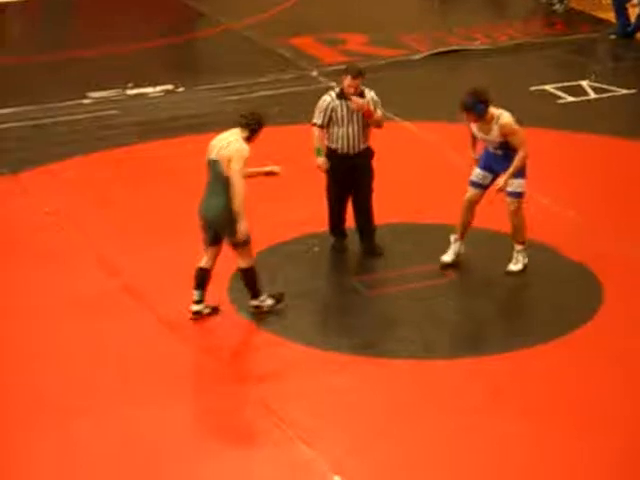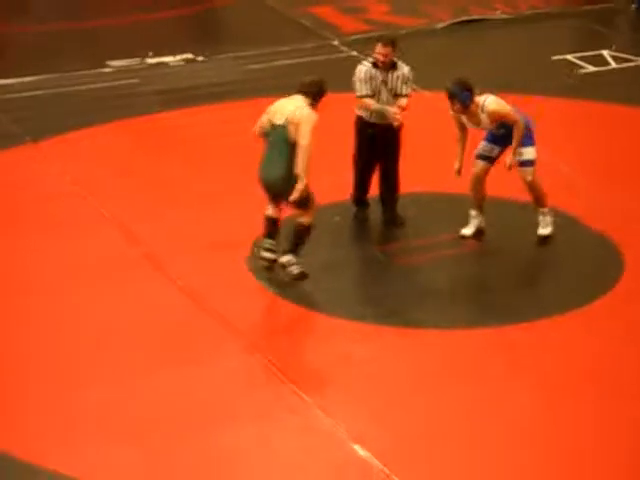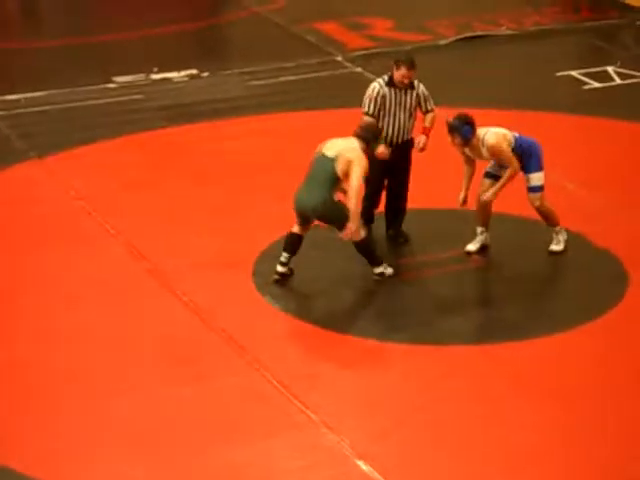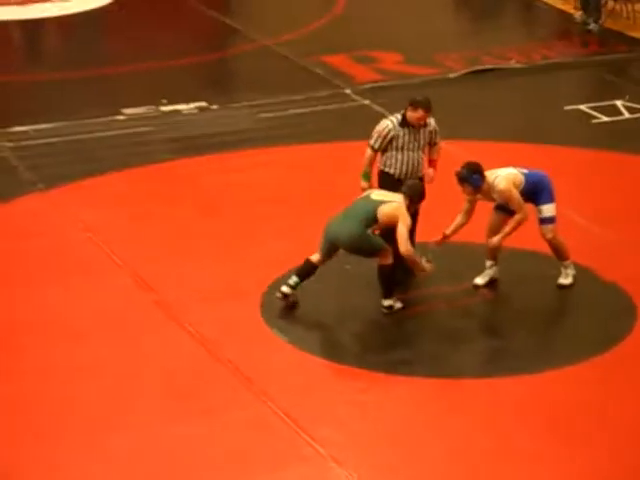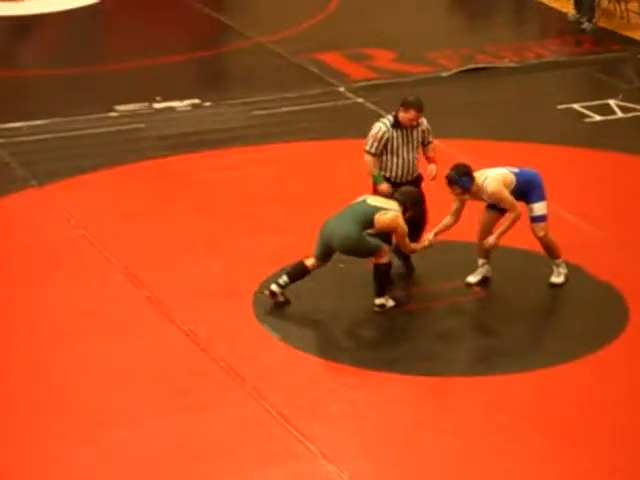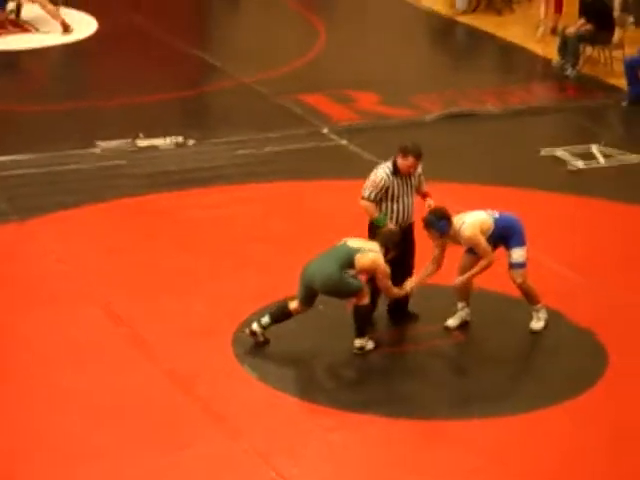
dt=0.3s
person 1, frame 1
left shoulder: (370, 97)
right shoulder: (329, 100)
left elbow: (380, 122)
right elbow: (318, 127)
left wrist: (365, 111)
right wrist: (319, 154)
left hip: (362, 155)
right hip: (337, 157)
left knee: (364, 199)
right knee: (337, 199)
left ankle: (368, 240)
right ankle: (338, 237)
person 1, frame 2
left shoulder: (403, 70)
right shoulder: (364, 69)
left elbow: (405, 97)
right elbow: (363, 100)
left wrist: (400, 111)
right wrist: (385, 109)
left hip: (390, 127)
right hip: (367, 126)
left knee: (390, 169)
right knee: (364, 168)
left ankle: (390, 210)
right ankle: (360, 205)
person 1, frame 3
left shoulder: (418, 89)
right shoulder: (378, 87)
left elbow: (430, 112)
right elbow: (368, 118)
left wrist: (425, 134)
left hip: (403, 145)
left knee: (399, 188)
right knee: (374, 184)
left ankle: (394, 227)
right ankle: (366, 221)
person 1, frame 4
left shoulder: (430, 125)
right shoulder: (389, 125)
left elbow: (434, 144)
right elbow: (371, 151)
left wrist: (432, 167)
right wrist: (365, 177)
left hip: (415, 181)
right hip: (390, 180)
left knee: (409, 223)
left ankle: (402, 262)
person 1, frame 5
left shoulder: (422, 124)
right shoulder: (383, 128)
left elbow: (428, 143)
right elbow: (369, 156)
left wrist: (432, 162)
right wrist: (378, 181)
left hip: (412, 181)
right hip: (388, 184)
left knee: (419, 221)
left ankle: (403, 250)
person 1, frame 6
left shoulder: (416, 170)
right shoulder: (382, 175)
right elbow: (365, 201)
left wrist: (427, 196)
right wrist: (382, 222)
left hip: (405, 228)
right hip: (383, 229)
left knee: (405, 271)
left ankle: (399, 311)
person 2, frame 1
left shoulder: (218, 139)
right shoulder: (241, 148)
right elbow: (237, 185)
left wrist: (264, 170)
right wrist: (242, 220)
left hip: (206, 207)
right hip: (223, 210)
left knee: (210, 255)
right knee: (245, 255)
left ankle: (198, 304)
right ankle: (258, 300)
person 2, frame 2
left shoulder: (277, 104)
right shoulder: (307, 113)
left elbow: (258, 131)
right elbow: (303, 147)
right wrist: (302, 181)
left hip: (265, 170)
right hip: (284, 174)
left knee: (275, 205)
right knee: (306, 211)
left ankle: (268, 250)
right ankle: (289, 257)
person 2, frame 3
left shoulder: (330, 142)
right shoulder: (359, 158)
right elbow: (355, 189)
left wrist: (343, 188)
right wrist: (353, 222)
left hip: (301, 197)
right hip: (321, 204)
left knee: (301, 226)
right knee: (356, 230)
left ankle: (282, 268)
right ankle: (379, 268)
person 2, frame 4
left shoulder: (375, 192)
right shoulder: (402, 213)
right elbow: (405, 250)
right wrist: (421, 266)
left hip: (333, 226)
right hip: (352, 234)
left knee: (321, 256)
right knee: (386, 254)
left ankle: (287, 289)
right ankle: (388, 301)
person 2, frame 5
left shoulder: (369, 198)
right shoulder: (399, 221)
right elbow: (407, 248)
right wrist: (423, 244)
left hip: (328, 227)
right hip: (346, 237)
left knee: (317, 260)
right knee: (382, 252)
left ankle: (276, 288)
right ankle: (381, 300)
person 2, frame 6
left shoulder: (352, 240)
right shoulder: (380, 264)
right elbow: (390, 292)
right wrist: (406, 289)
left hip: (310, 269)
right hip: (327, 277)
left knee: (301, 304)
right knee: (363, 293)
left ankle: (258, 327)
right ankle: (361, 341)
person 3, frame 1
left shoulder: (504, 122)
right shoulder: (471, 119)
left elbow: (523, 151)
left wrist: (506, 177)
right wrist: (475, 153)
left hip: (512, 160)
right hip: (490, 157)
left knee: (514, 208)
right knee: (469, 199)
left ankle: (520, 254)
right ankle: (456, 245)
person 3, frame 2
left shoulder: (491, 108)
right shoulder: (457, 113)
left elbow: (519, 122)
right elbow: (462, 134)
left wrist: (512, 153)
right wrist: (459, 160)
left hip: (519, 130)
right hip: (496, 133)
left knee: (528, 178)
right knee: (477, 173)
left ankle: (545, 216)
right ankle: (476, 219)
person 3, frame 3
left shoulder: (491, 142)
right shoulder: (464, 146)
left elbow: (514, 167)
right elbow: (470, 165)
left wrist: (494, 191)
right wrist: (464, 192)
left hip: (528, 153)
right hip: (507, 153)
left knee: (536, 202)
right knee: (482, 195)
left ankle: (559, 234)
right ankle: (482, 236)
person 3, frame 4
left shoulder: (502, 187)
right shoulder: (474, 190)
left elbow: (522, 214)
right elbow: (464, 215)
left wrist: (501, 237)
right wrist: (447, 234)
left hip: (540, 185)
right hip: (518, 188)
left knee: (549, 235)
right knee: (492, 228)
left ankle: (568, 269)
right ankle: (491, 269)
person 3, frame 5
left shoulder: (491, 188)
right shoulder: (465, 190)
left elbow: (516, 212)
right elbow: (453, 217)
left wrist: (497, 236)
right wrist: (434, 233)
left hip: (531, 183)
right hip: (510, 187)
left knee: (540, 233)
right knee: (484, 227)
left ankle: (560, 267)
right ankle: (483, 268)
person 3, frame 6
left shoulder: (467, 233)
right shoulder: (444, 233)
left elbow: (489, 259)
right elbow: (435, 264)
left wrist: (465, 278)
right wrist: (415, 281)
left hip: (511, 229)
right hip: (489, 232)
left knee: (518, 280)
right knee: (463, 269)
left ankle: (540, 312)
right ankle: (463, 311)
